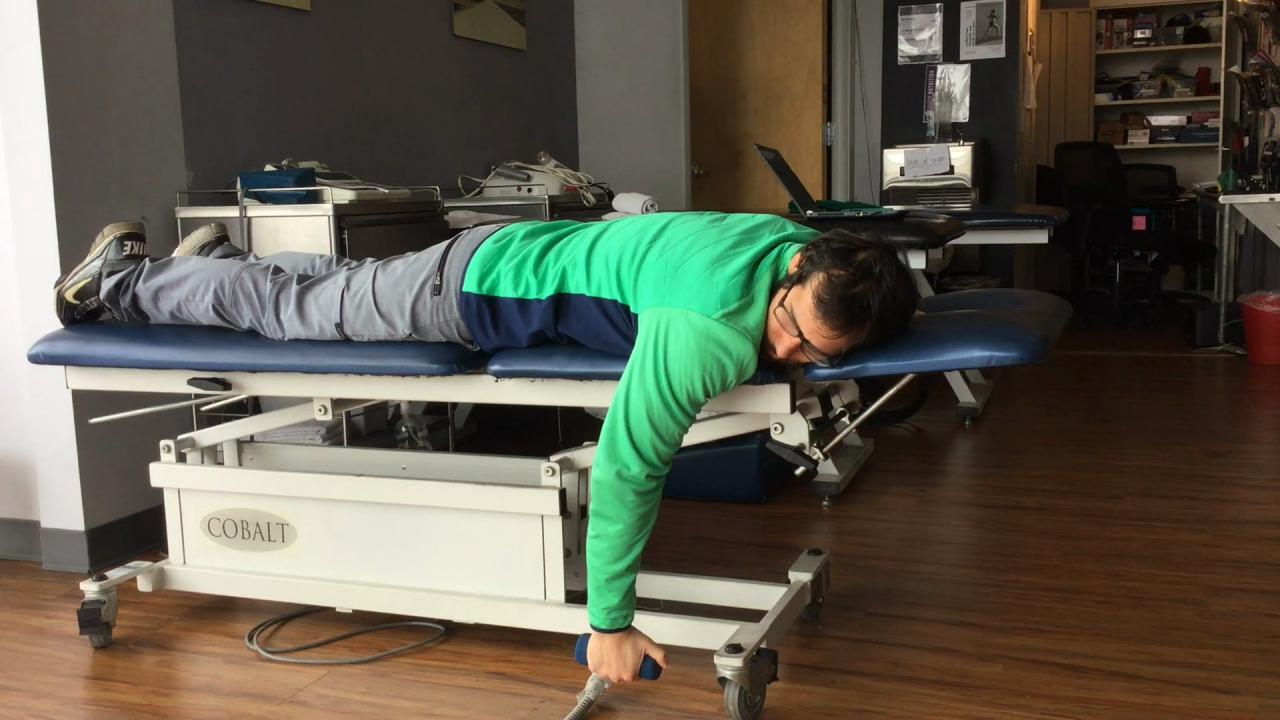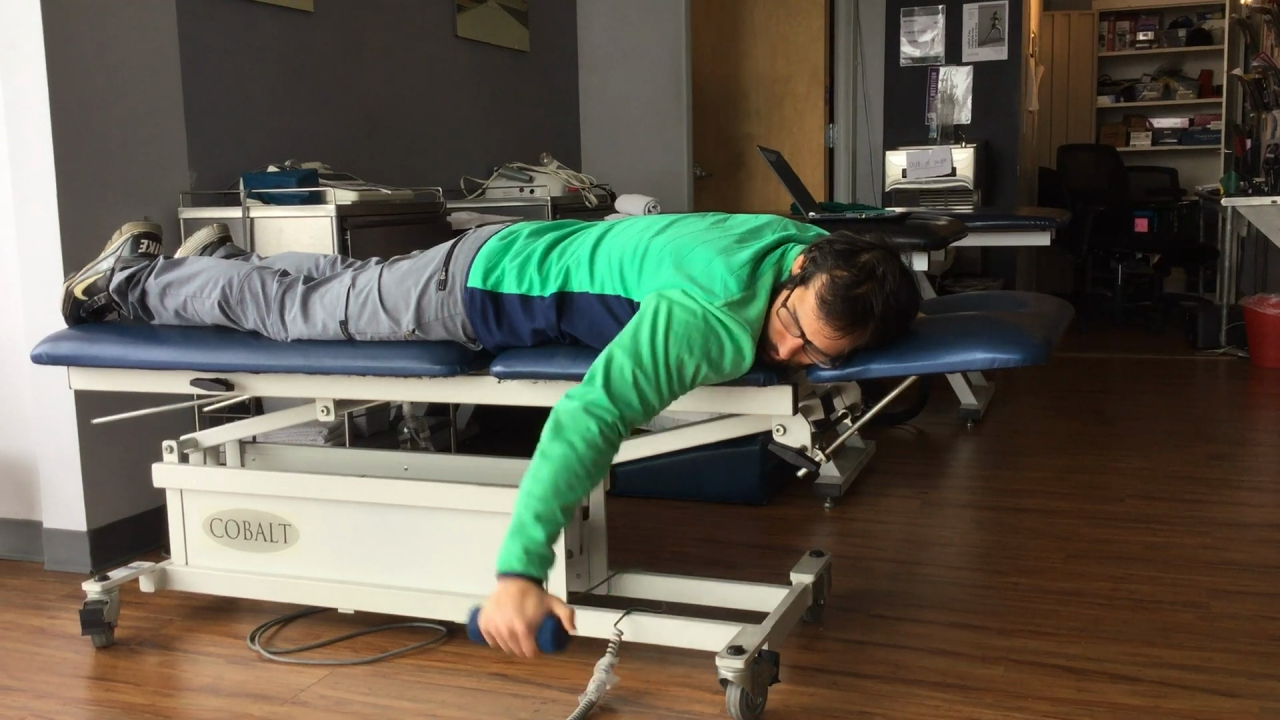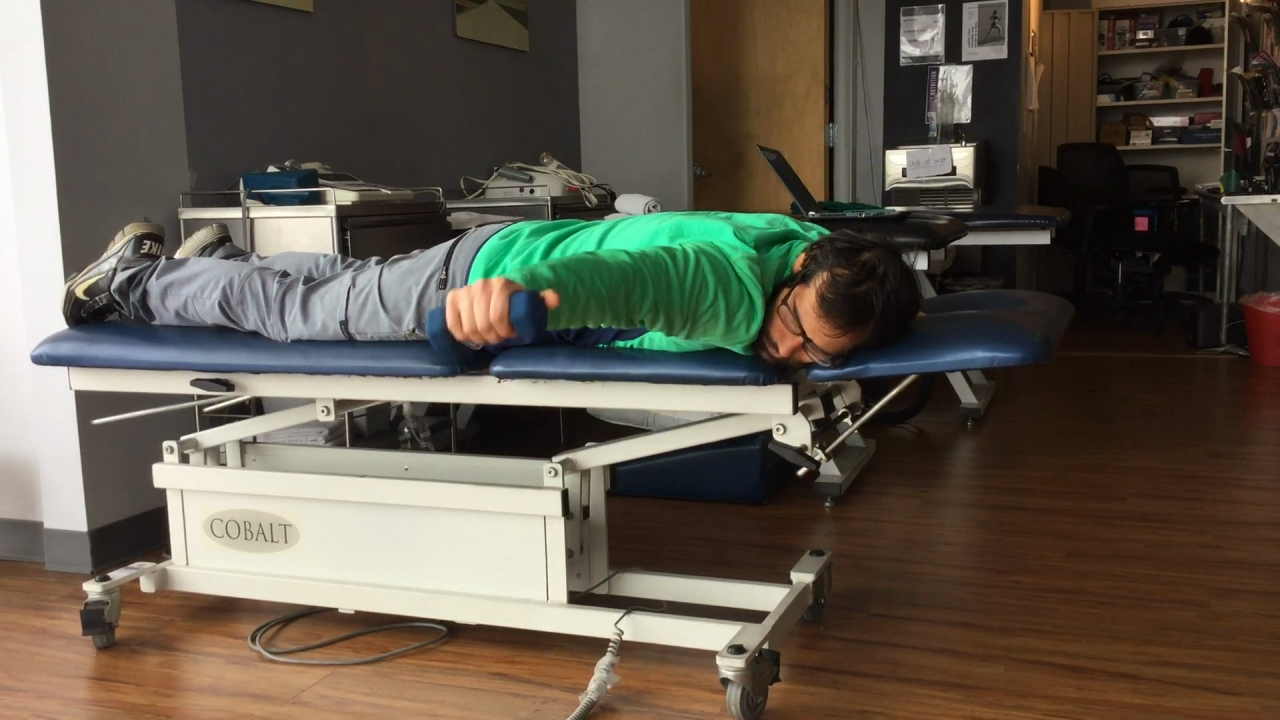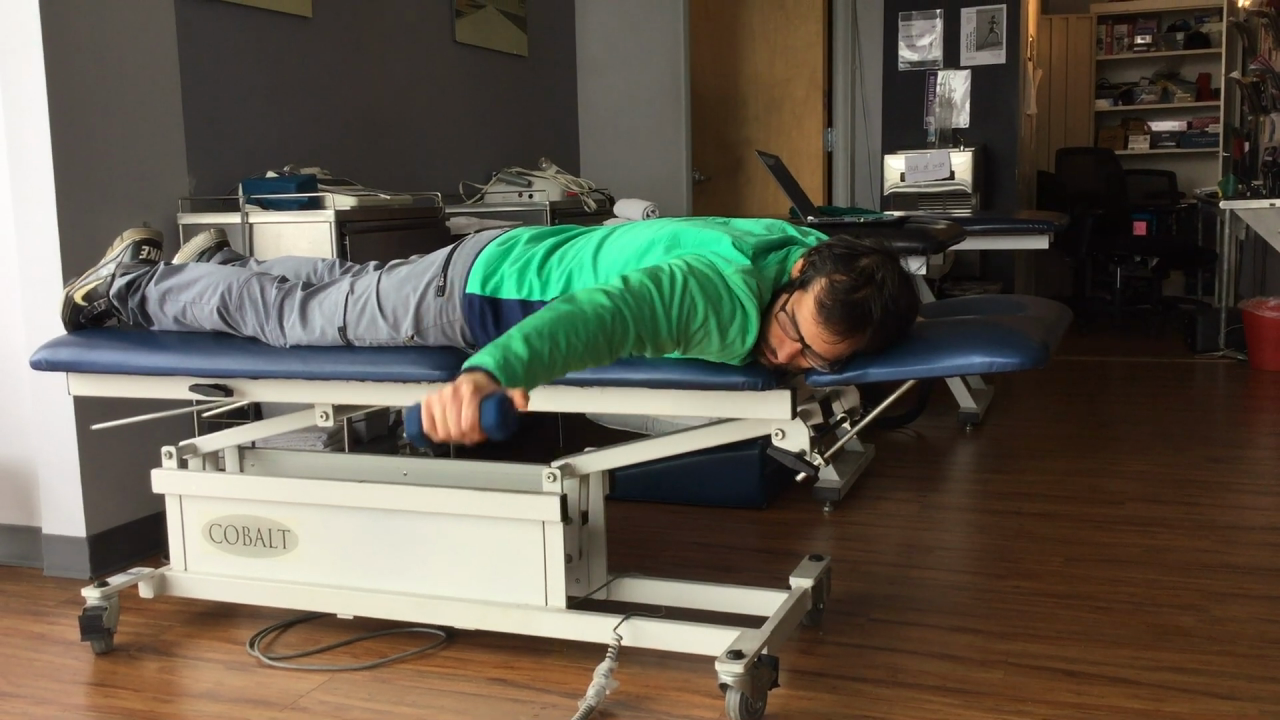
dt=0.5s
person 1, frame 1
left shoulder: (807, 235)
right shoulder: (712, 327)
right elbow: (625, 462)
left wrist: (830, 354)
right wrist: (608, 623)
left hip: (529, 252)
right hip: (488, 290)
left knee: (340, 281)
right knee: (284, 309)
left ankle: (221, 255)
right ankle: (122, 278)
person 1, frame 2
left shoulder: (812, 243)
right shoulder: (716, 314)
right elbow: (591, 412)
left wrist: (825, 352)
right wrist: (520, 566)
left hip: (532, 250)
right hip: (490, 287)
left knee: (341, 285)
right knee: (289, 309)
left ankle: (219, 253)
right ankle: (131, 277)
person 1, frame 3
left shoulder: (809, 241)
right shoulder: (730, 284)
right elbow: (610, 276)
right wrist: (513, 290)
left hip: (525, 253)
right hip: (502, 270)
left knee: (337, 287)
right knee: (288, 310)
left ankle: (222, 256)
right ankle: (137, 280)
person 1, frame 4
left shoulder: (807, 240)
right shoulder: (725, 298)
right elbow: (597, 315)
left wrist: (826, 357)
right wrist: (484, 372)
left hip: (529, 254)
right hip: (487, 293)
left knee: (330, 296)
right knee: (292, 314)
left ankle: (221, 260)
right ankle: (136, 288)
